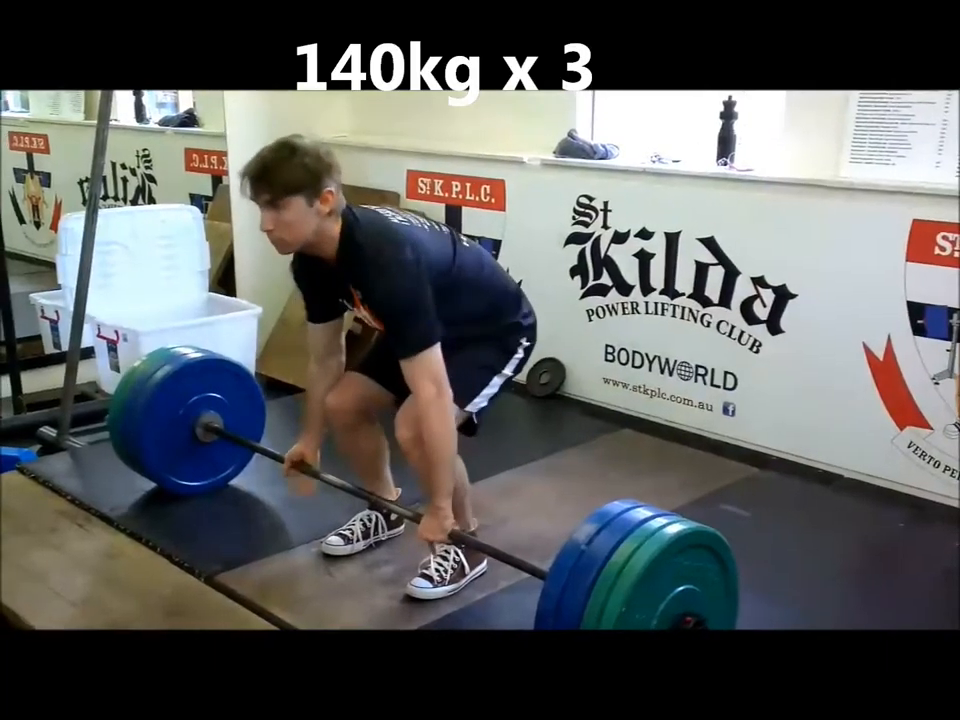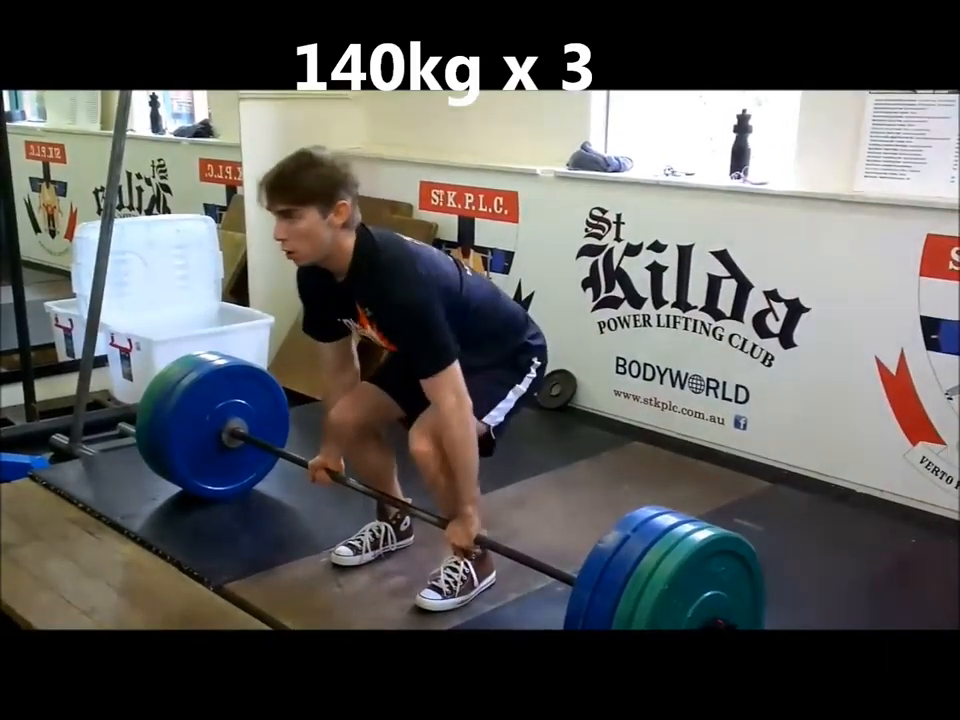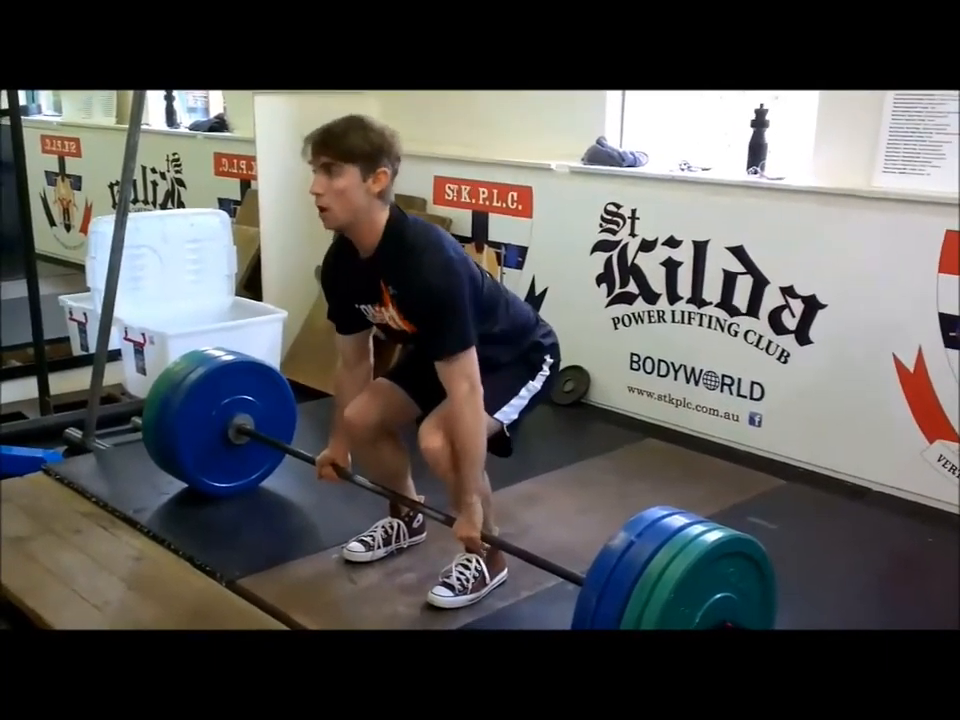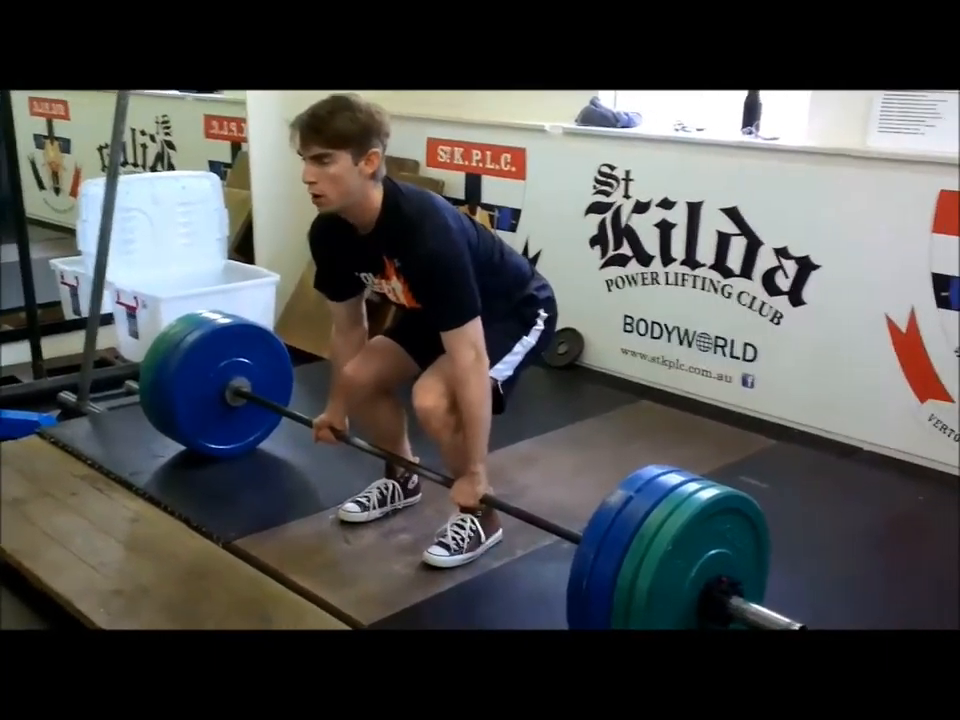
dt=1s
person 1, frame 1
left shoulder: (388, 262)
right shoulder: (309, 259)
left elbow: (433, 394)
right elbow: (325, 355)
left wrist: (439, 510)
right wrist: (310, 439)
left hip: (498, 331)
right hip: (429, 324)
left knee: (413, 428)
right knee: (342, 405)
left ankle: (465, 545)
right ankle: (384, 510)
person 1, frame 2
left shoulder: (402, 282)
right shoulder: (316, 277)
left elbow: (454, 404)
right elbow: (339, 364)
left wrist: (467, 514)
right wrist: (330, 448)
left hip: (508, 353)
right hip: (434, 351)
left knee: (428, 444)
right knee: (348, 420)
left ankle: (474, 560)
right ankle: (393, 522)
person 1, frame 3
left shoulder: (430, 264)
right shoulder: (341, 262)
left elbow: (465, 390)
right elbow: (354, 359)
left wrist: (470, 507)
right wrist: (338, 441)
left hip: (519, 354)
right hip: (437, 351)
left knee: (438, 441)
right knee: (362, 420)
left ankle: (487, 558)
right ankle: (406, 518)
person 1, frame 4
left shoulder: (428, 234)
right shoulder: (329, 233)
left elbow: (469, 358)
right elbow: (347, 324)
left wrist: (473, 473)
right wrist: (335, 406)
left hip: (517, 310)
right hip: (436, 309)
left knee: (432, 400)
right knee: (359, 378)
left ankle: (479, 515)
right ankle: (401, 478)
